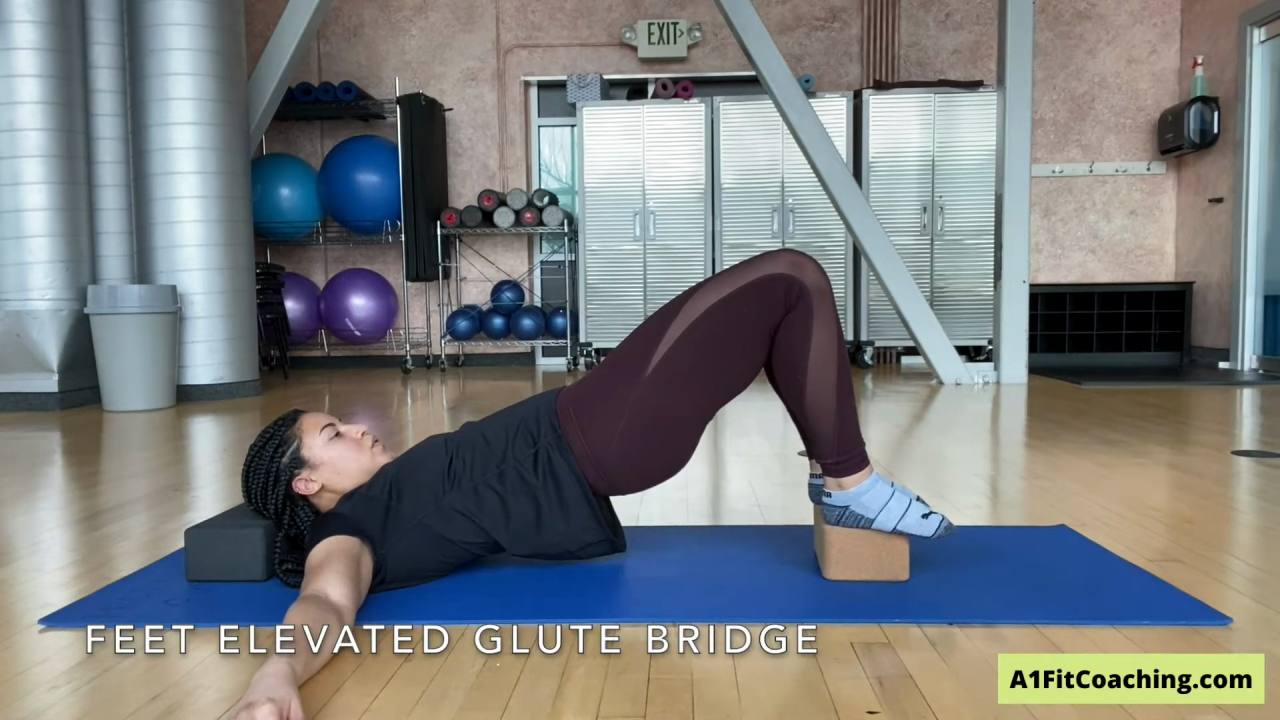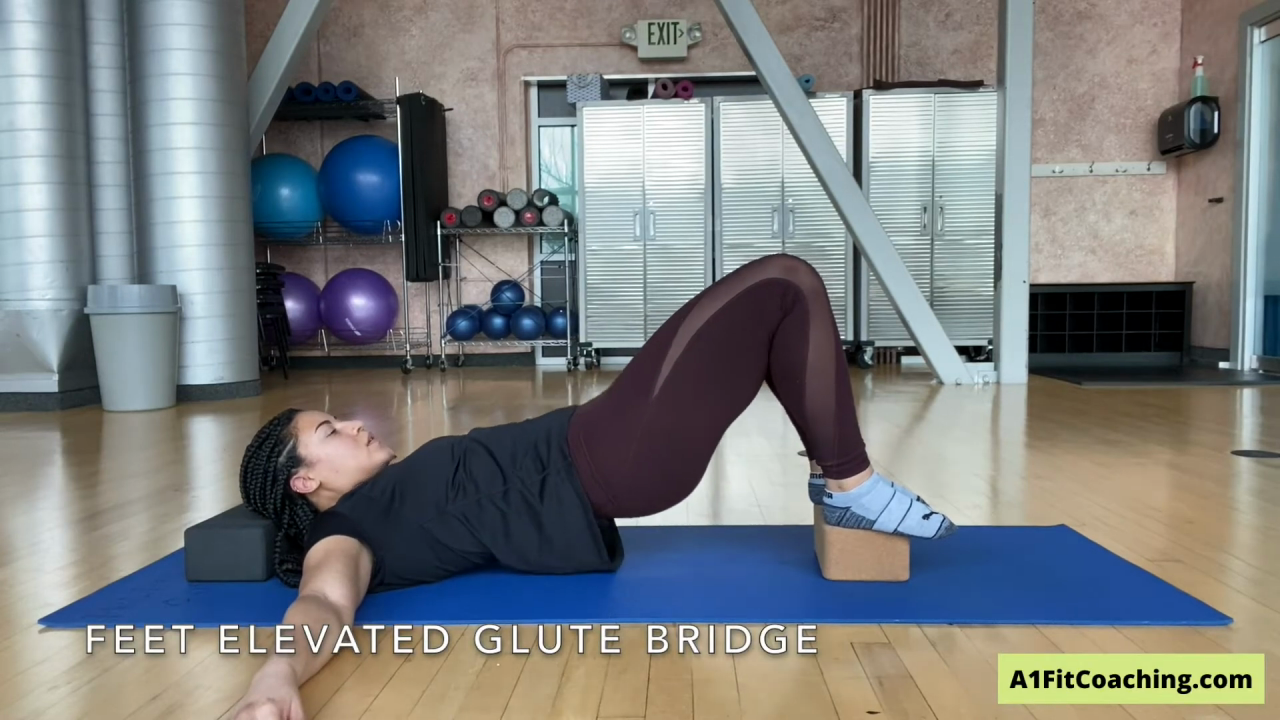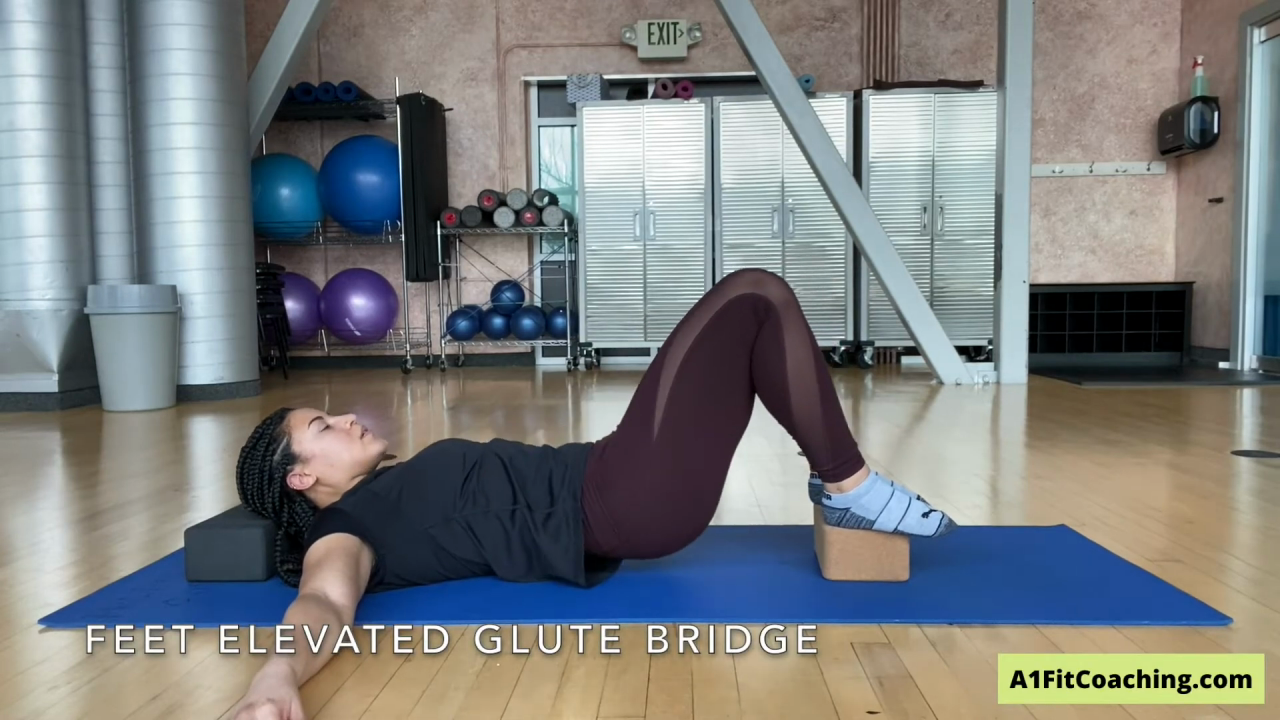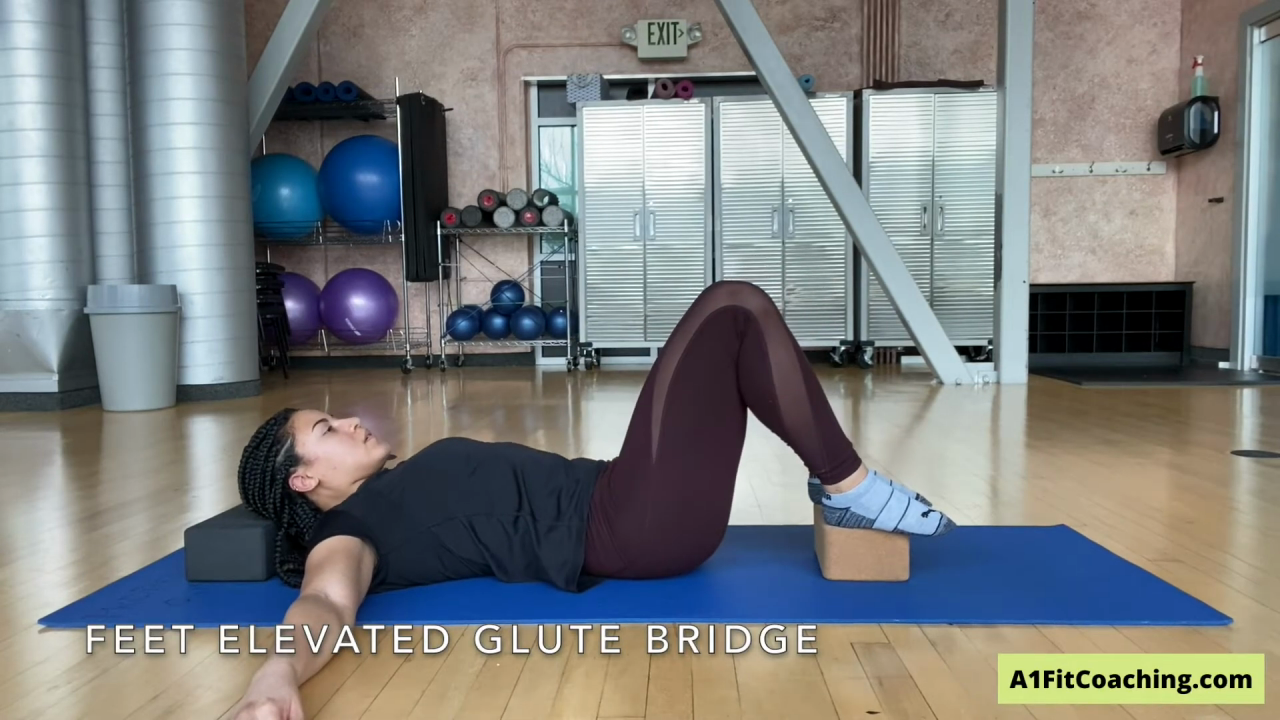
dt=0.4s
person 1, frame 1
left shoulder: (379, 506)
right shoulder: (346, 535)
right elbow: (328, 602)
left hip: (596, 438)
left knee: (785, 290)
right knee: (792, 279)
left ankle: (840, 479)
right ankle: (850, 486)
person 1, frame 2
left shoulder: (382, 503)
right shoulder: (344, 535)
right elbow: (326, 602)
left hip: (600, 457)
right hip: (617, 458)
left knee: (778, 291)
right knee: (785, 284)
left ankle: (843, 483)
right ankle: (852, 489)
person 1, frame 3
left shoulder: (386, 496)
right shoulder: (343, 534)
right elbow: (325, 602)
left hip: (605, 490)
right hip: (634, 500)
left knee: (751, 306)
right knee: (754, 296)
left ankle: (844, 487)
right ankle: (851, 490)
person 1, frame 4
left shoulder: (388, 498)
right shoulder: (349, 534)
right elbow: (325, 601)
left hip: (614, 505)
right hip: (643, 525)
left knee: (735, 318)
right knee: (733, 309)
left ankle: (846, 489)
right ankle: (851, 489)
